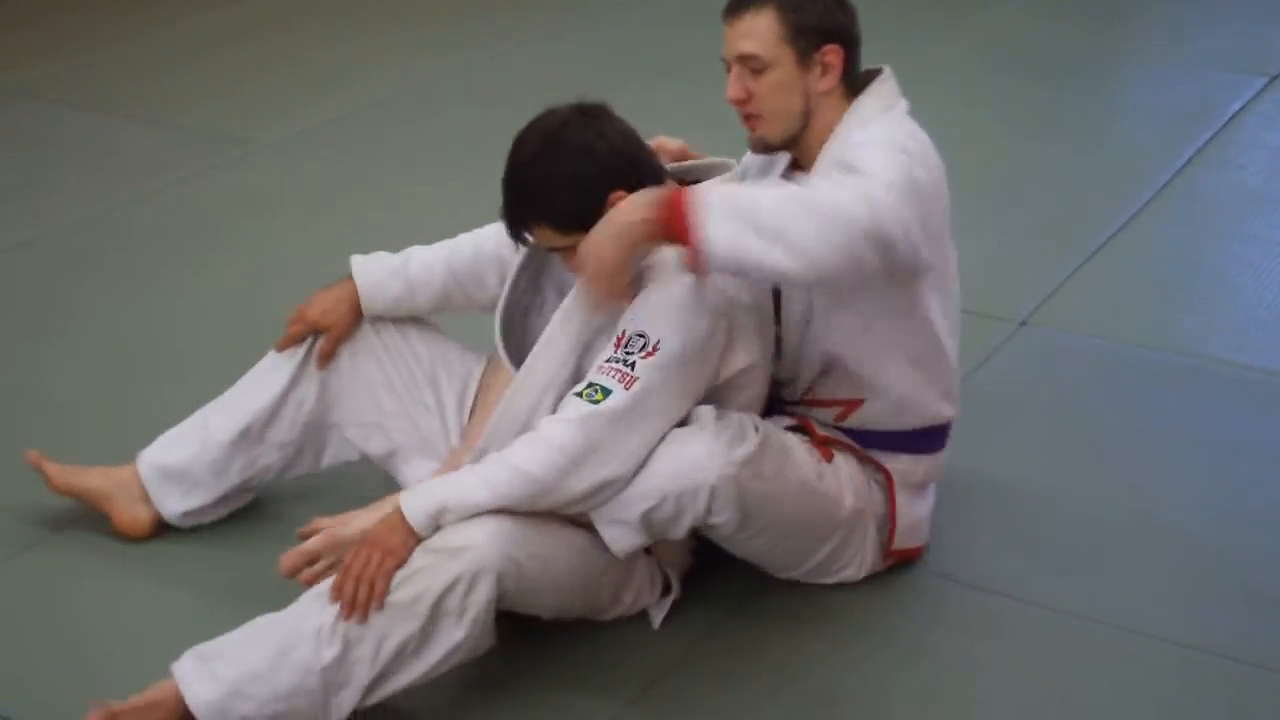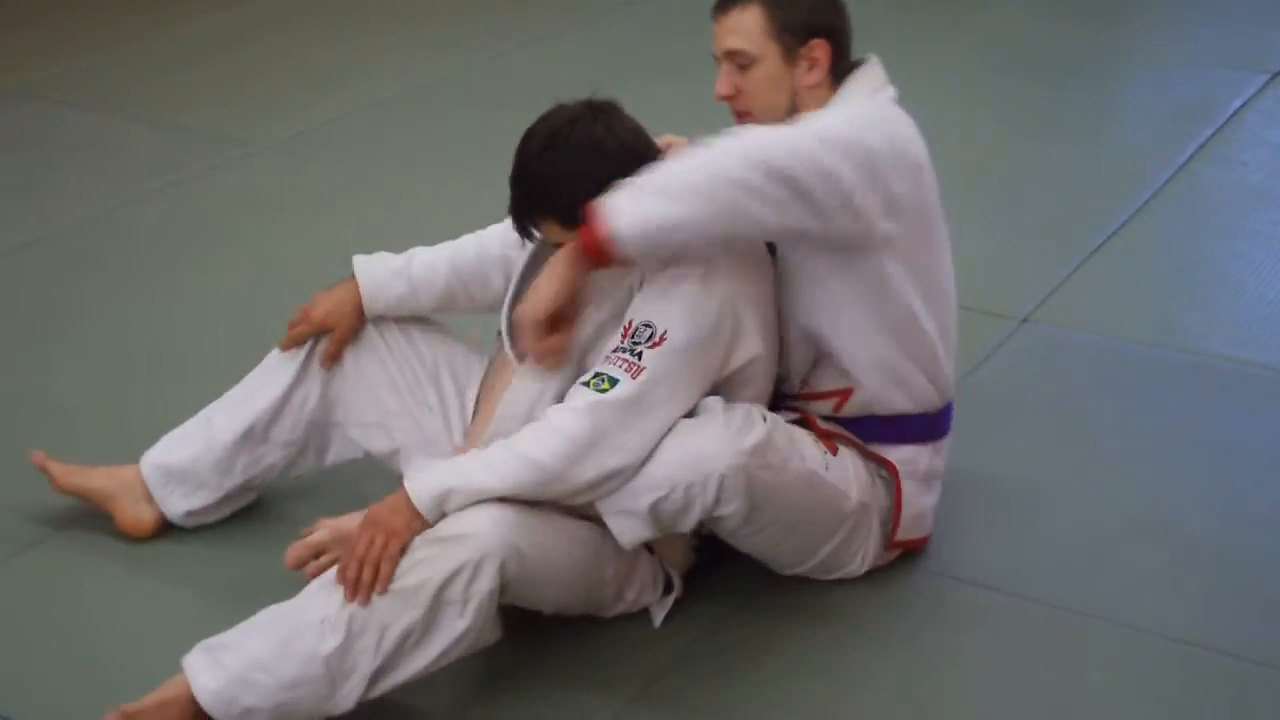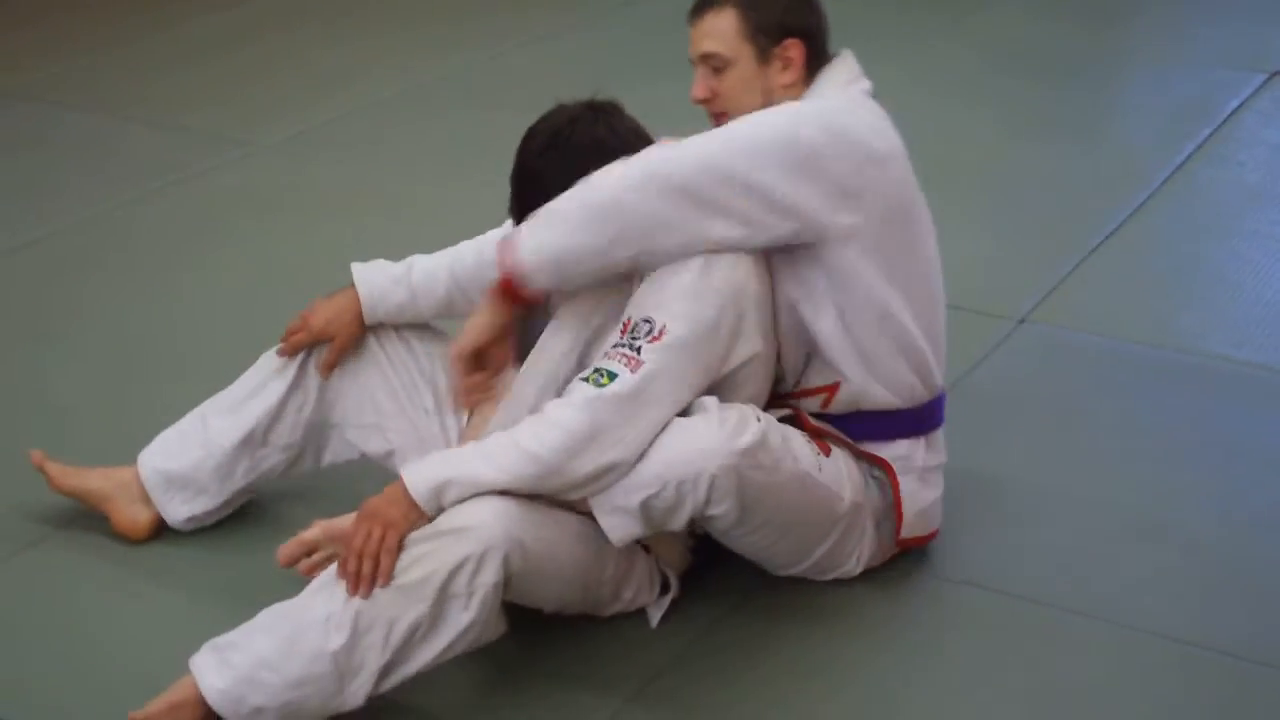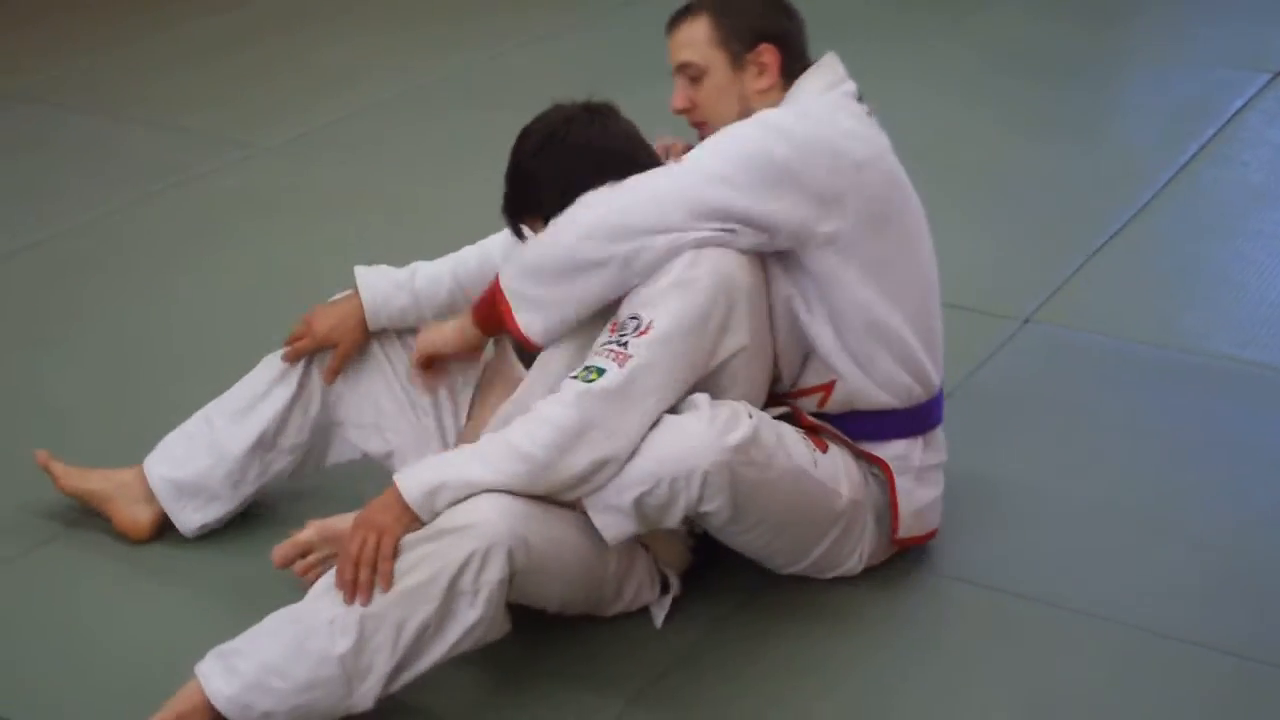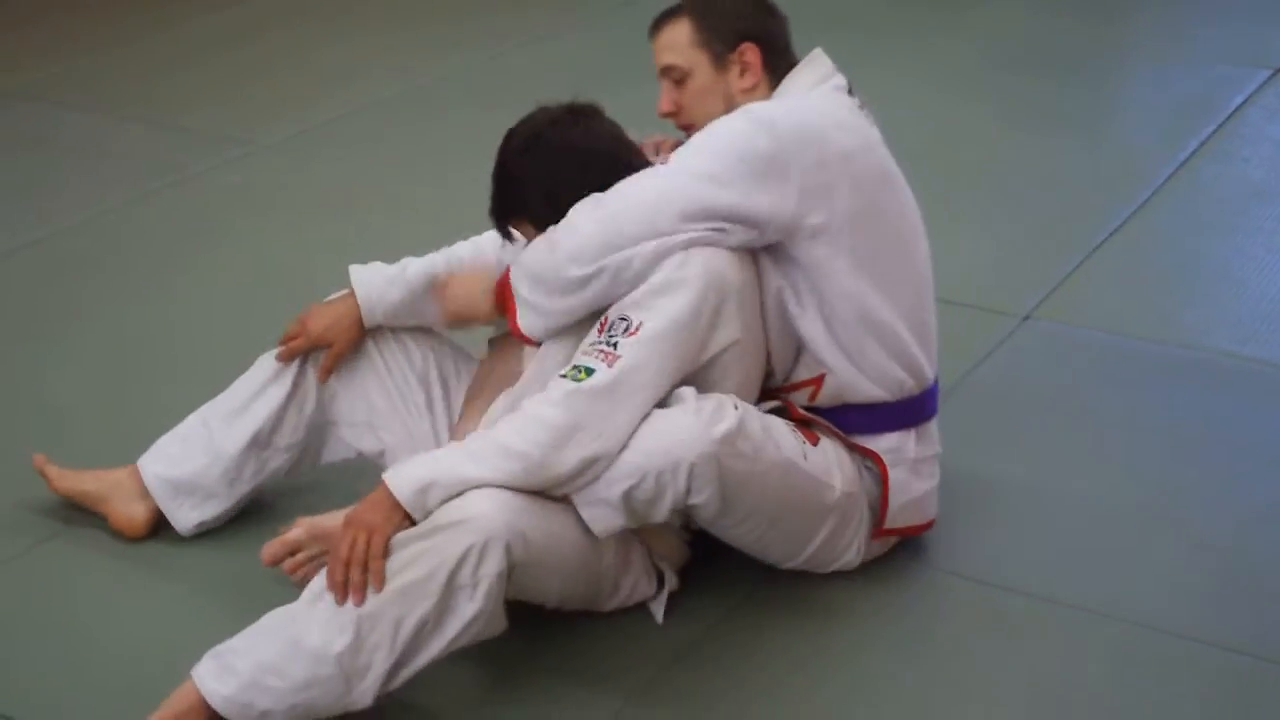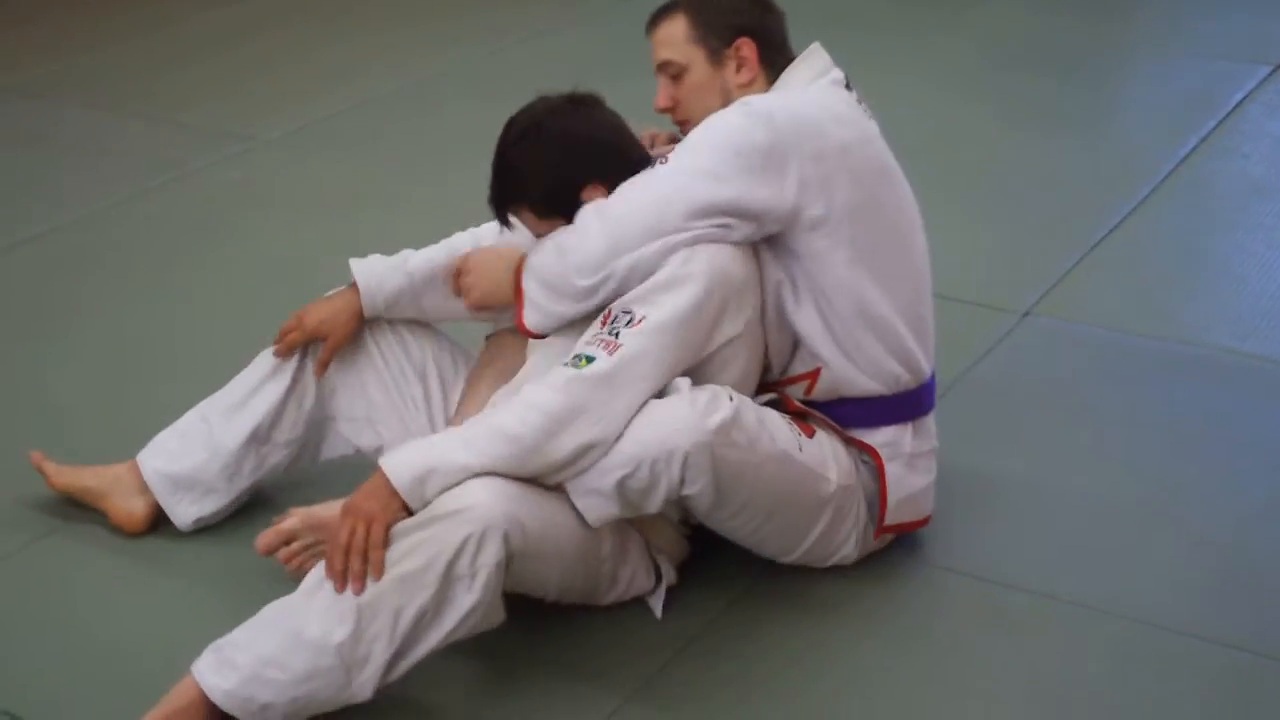
dt=0.1s
person 1, frame 1
left shoulder: (696, 286)
right shoulder: (631, 208)
left elbow: (587, 452)
right elbow: (500, 256)
left wrist: (418, 514)
right wrist: (363, 288)
right hip: (534, 443)
left knee: (473, 548)
right knee: (346, 342)
right ankle: (154, 487)
person 1, frame 2
left shoulder: (706, 280)
left elbow: (593, 438)
right elbow: (504, 253)
left wrist: (423, 496)
right wrist: (365, 290)
left hip: (624, 536)
right hip: (543, 446)
left knee: (477, 536)
right knee: (347, 339)
right ankle: (163, 486)
person 1, frame 3
left shoulder: (707, 277)
left elbow: (593, 432)
left hip: (622, 537)
left knee: (481, 529)
right knee: (345, 341)
right ankle: (156, 489)
person 1, frame 4
left shoulder: (704, 273)
right wrist: (366, 302)
left hip: (625, 536)
left knee: (485, 527)
right knee: (347, 346)
right ankle: (158, 491)
person 1, frame 5
left shoulder: (694, 274)
left elbow: (575, 426)
right wrist: (362, 301)
left hip: (621, 534)
left knee: (484, 521)
right knee: (341, 344)
right ankle: (153, 489)
person 1, frame 6
left shoulder: (697, 266)
right wrist: (360, 293)
left hip: (617, 529)
right hip: (533, 476)
left knee: (478, 516)
right knee: (342, 340)
right ankle: (155, 485)
person 2, frame 1
left shoulder: (890, 157)
right shoulder: (787, 146)
left elbow: (834, 230)
left wrist: (659, 212)
right wrist: (682, 187)
left hip: (858, 484)
right hip: (776, 412)
left knee: (712, 460)
person 2, frame 2
left shoulder: (865, 141)
right shoulder: (810, 136)
left elbow: (744, 177)
left wrist: (578, 252)
right wrist: (687, 168)
left hip: (861, 478)
right hip: (789, 409)
left knee: (723, 448)
person 2, frame 3
left shoulder: (825, 138)
right shoulder: (802, 139)
left elbow: (648, 196)
left wrist: (502, 296)
left hip: (864, 487)
right hip: (793, 415)
left knee: (721, 446)
person 2, frame 4
left shoulder: (795, 143)
right shoulder: (814, 132)
left elbow: (613, 233)
left wrist: (479, 317)
right wrist: (668, 180)
left hip: (861, 486)
right hip: (796, 421)
left knee: (710, 442)
person 2, frame 5
left shoulder: (774, 137)
right shoulder: (818, 123)
left elbow: (603, 245)
left wrist: (499, 295)
left hip: (858, 478)
right hip: (800, 414)
left knee: (700, 435)
person 2, frame 6
left shoulder: (769, 128)
right shoulder: (815, 116)
left elbow: (602, 256)
left wrist: (516, 277)
left hip: (855, 474)
right hip: (795, 412)
left knee: (696, 425)
